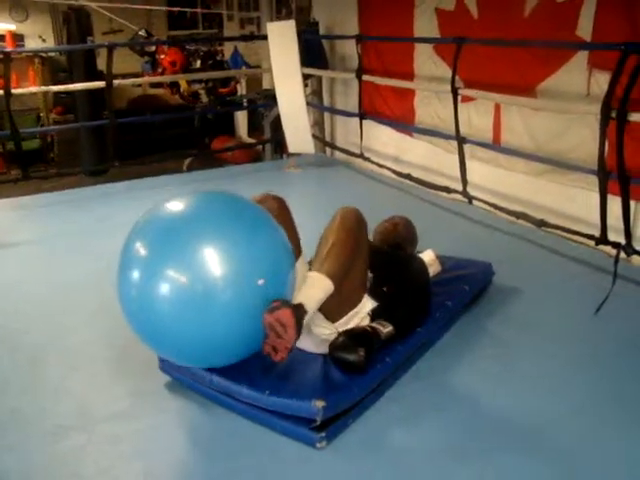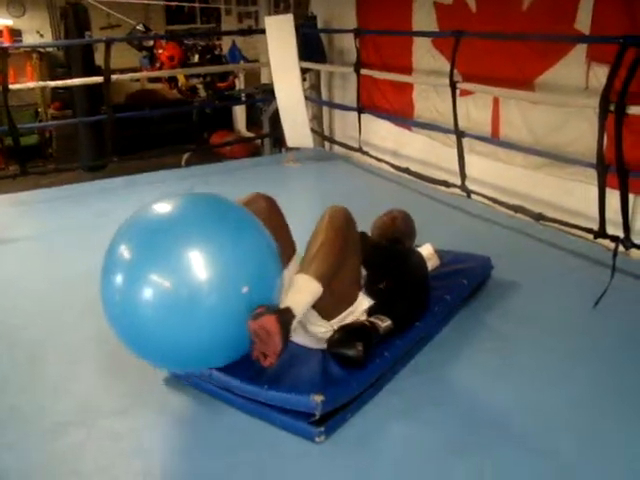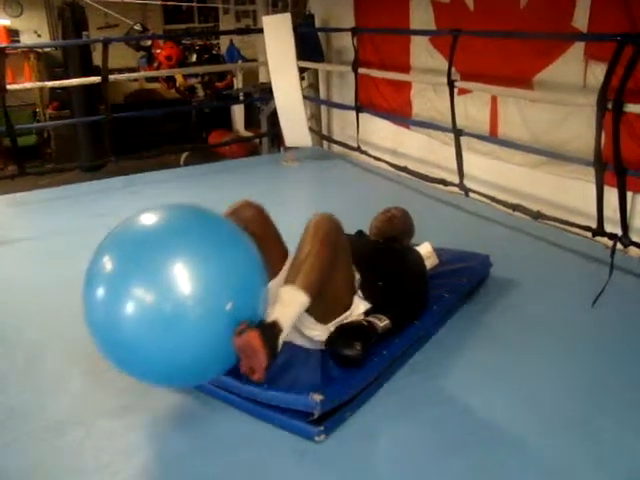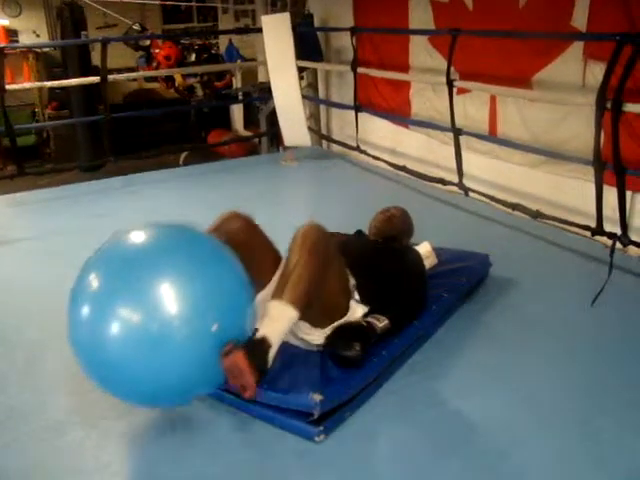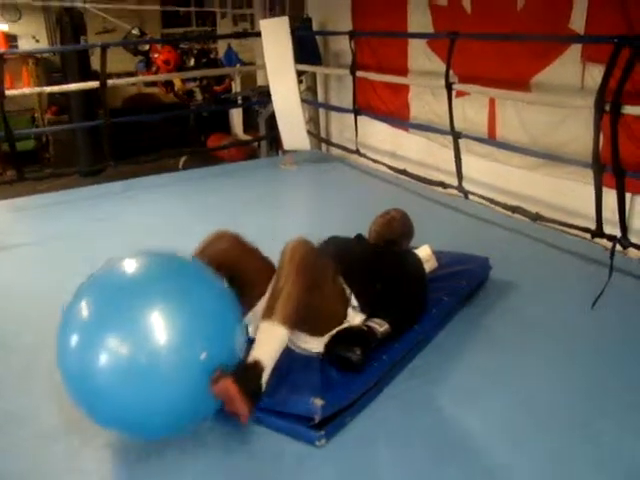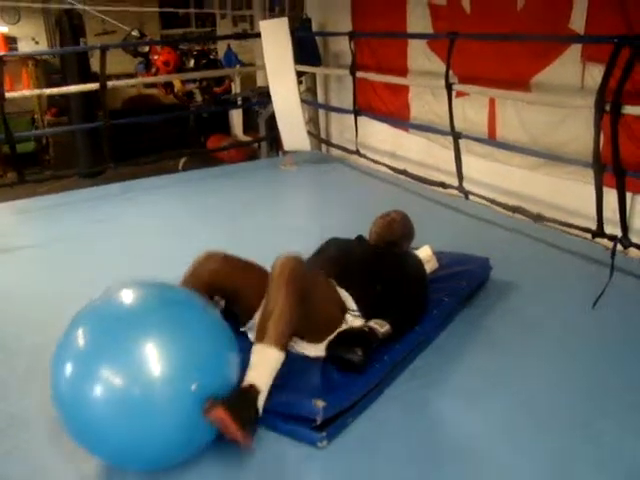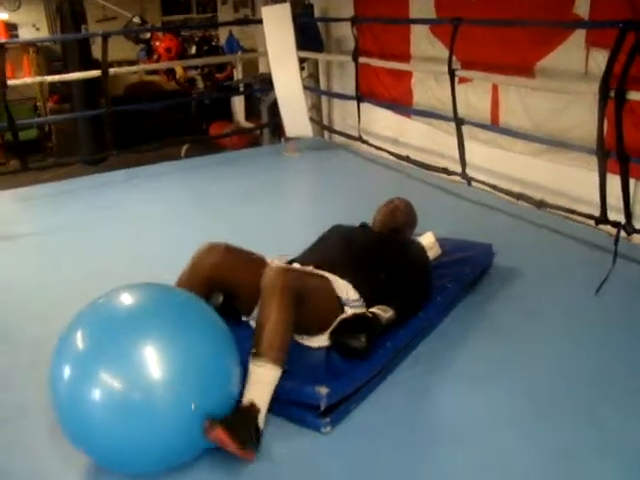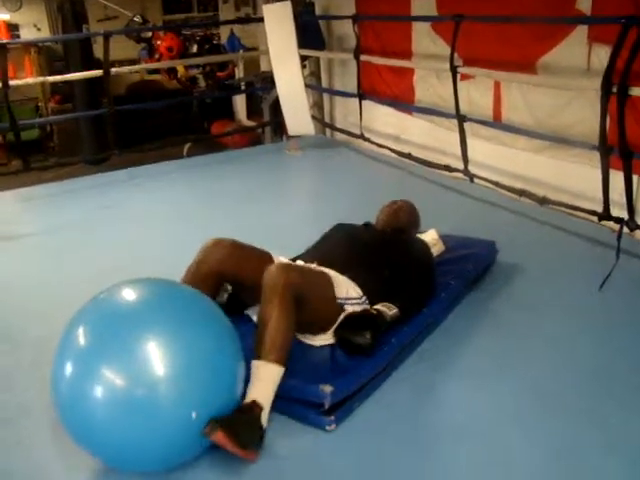
dt=0.1s
person 1, frame 1
left shoulder: (411, 265)
right shoulder: (359, 245)
left elbow: (416, 310)
left wrist: (374, 333)
left hip: (339, 319)
left knee: (348, 218)
right knee: (269, 204)
left ankle: (297, 314)
person 1, frame 2
left shoulder: (408, 259)
right shoulder: (356, 239)
left elbow: (414, 305)
left wrist: (371, 328)
left hip: (338, 313)
left knee: (337, 217)
right knee: (259, 204)
left ankle: (285, 318)
person 1, frame 3
left shoulder: (407, 259)
right shoulder: (349, 239)
left elbow: (412, 304)
left wrist: (372, 327)
left hip: (332, 314)
left knee: (324, 226)
right knee: (247, 212)
left ankle: (272, 333)
person 1, frame 4
left shoulder: (404, 258)
right shoulder: (341, 239)
left elbow: (410, 305)
left wrist: (369, 328)
left hip: (330, 318)
left knee: (312, 236)
right knee: (234, 225)
left ankle: (260, 351)
person 1, frame 5
left shoulder: (405, 262)
right shoulder: (339, 242)
left elbow: (410, 308)
left wrist: (371, 332)
left hip: (334, 320)
left knee: (299, 251)
right knee: (222, 243)
left ankle: (254, 375)
person 1, frame 6
left shoulder: (405, 263)
right shoulder: (339, 244)
left elbow: (410, 309)
left wrist: (372, 332)
right wrist: (230, 301)
left hip: (338, 320)
left knee: (288, 268)
right knee: (212, 265)
left ankle: (248, 401)
person 1, frame 7
left shoulder: (409, 251)
right shoulder: (342, 231)
left elbow: (414, 295)
left wrist: (374, 319)
right wrist: (235, 290)
left hip: (340, 296)
right hip: (291, 286)
left knee: (280, 279)
right knee: (213, 256)
left ankle: (251, 418)
person 1, frame 8
left shoulder: (413, 249)
right shoulder: (345, 229)
left elbow: (418, 292)
left wrist: (379, 316)
right wrist: (240, 287)
left hip: (343, 293)
right hip: (297, 278)
left knee: (281, 277)
right knee: (219, 251)
left ankle: (253, 416)
